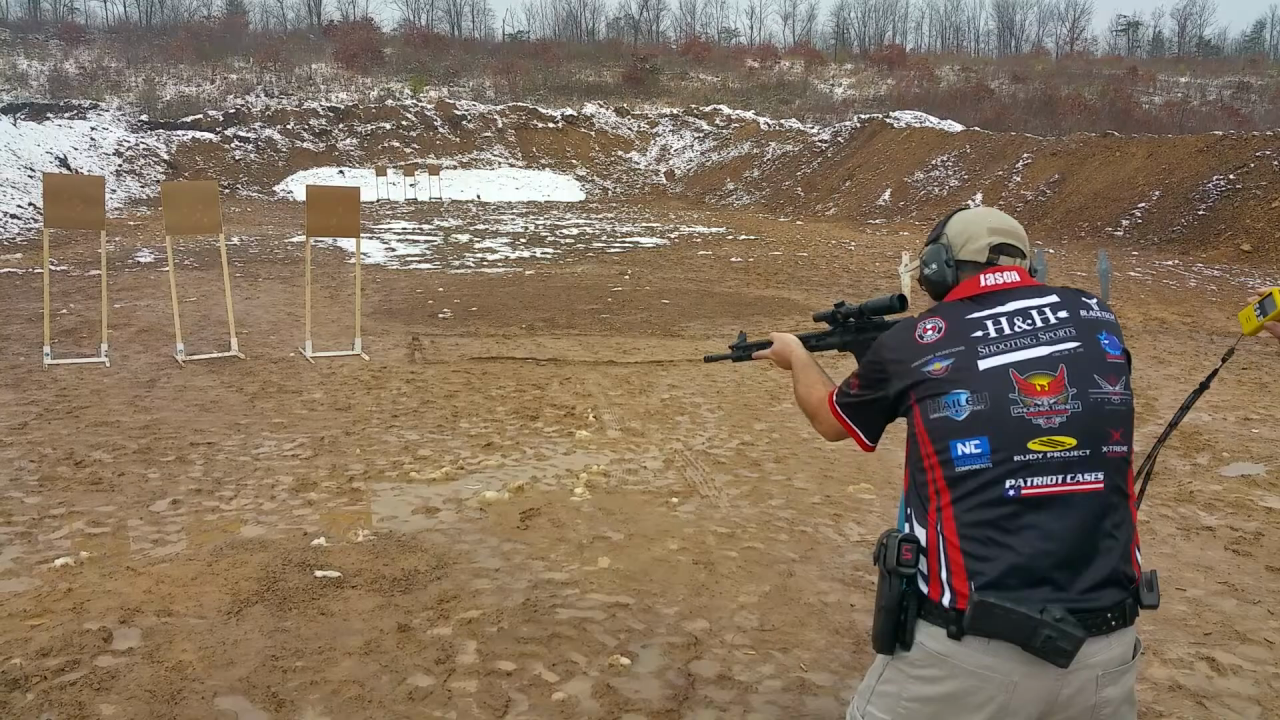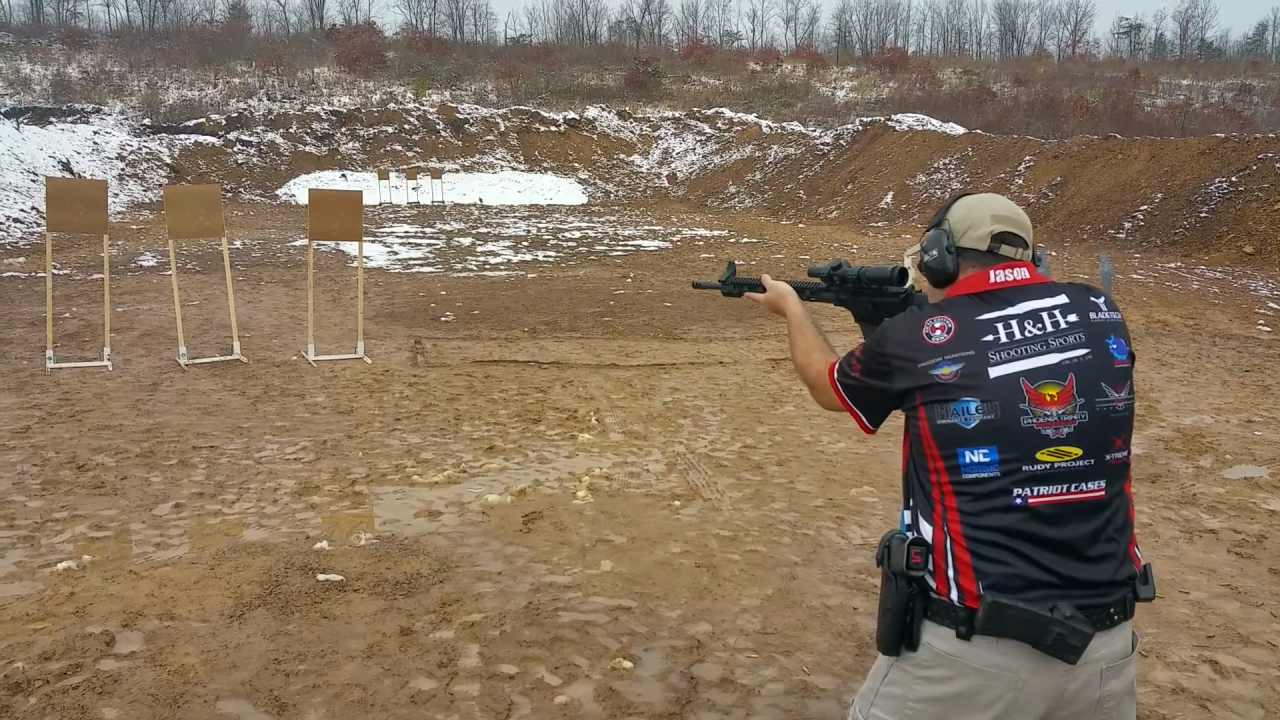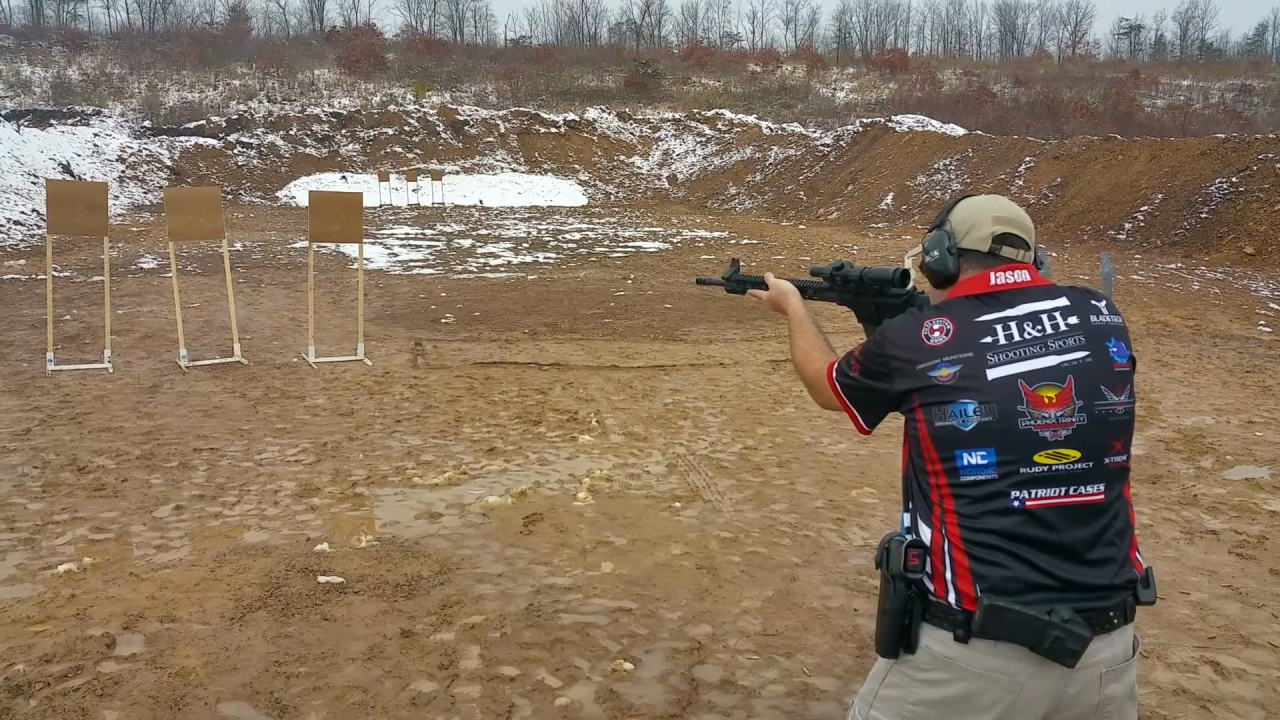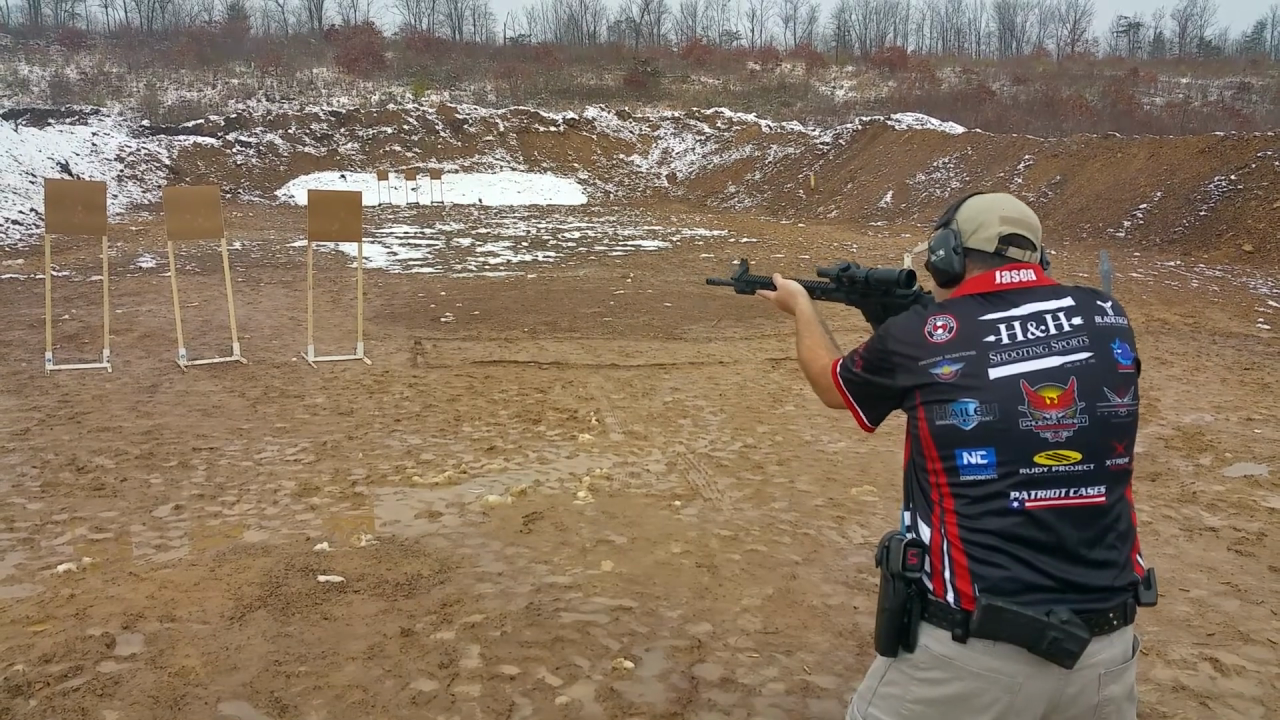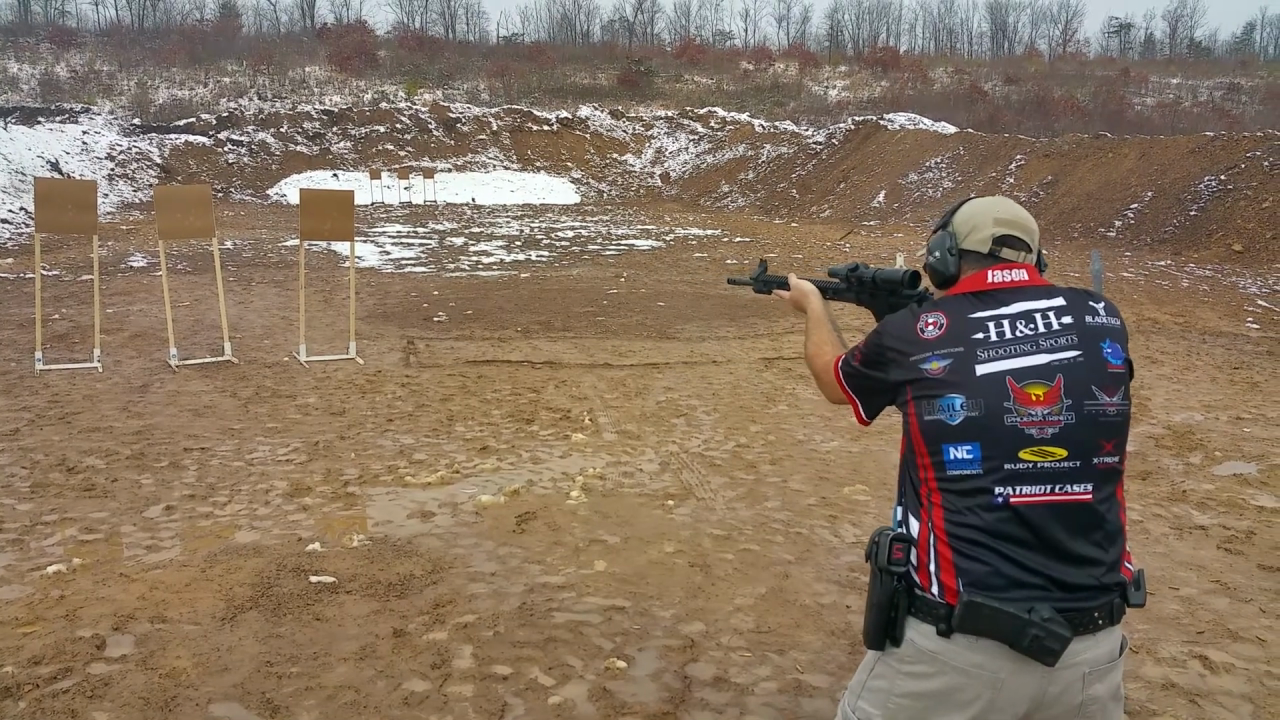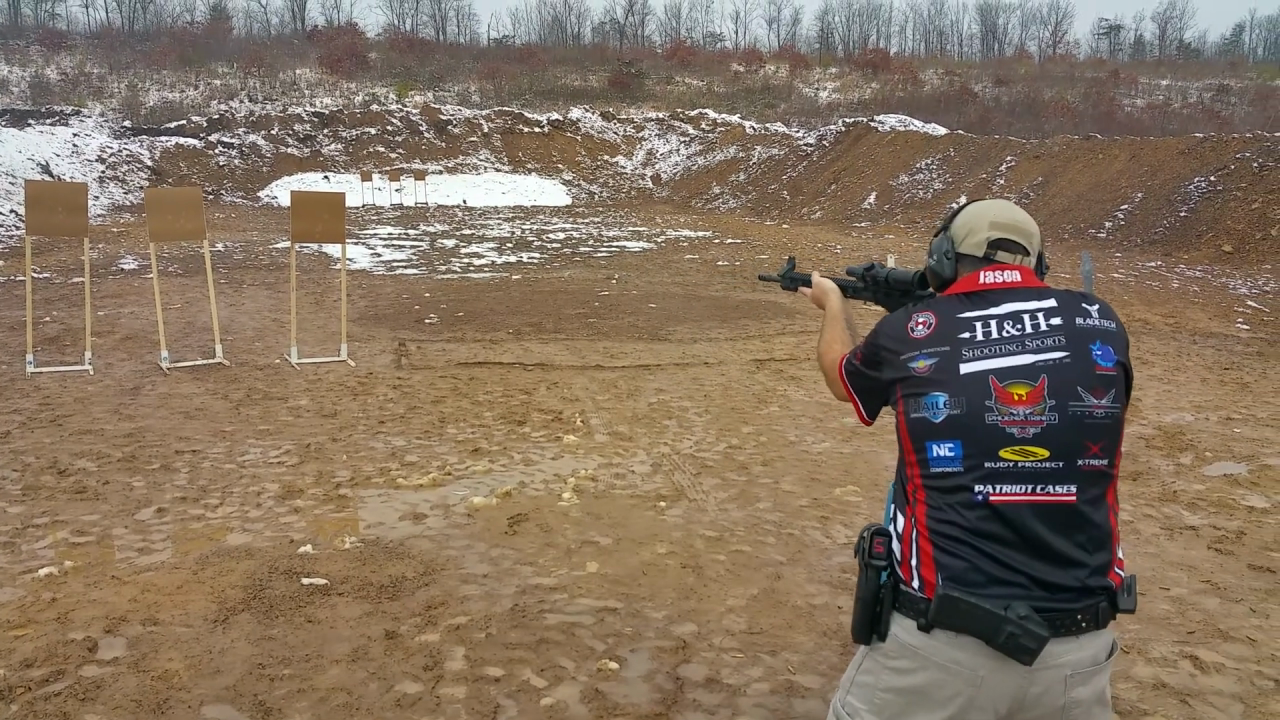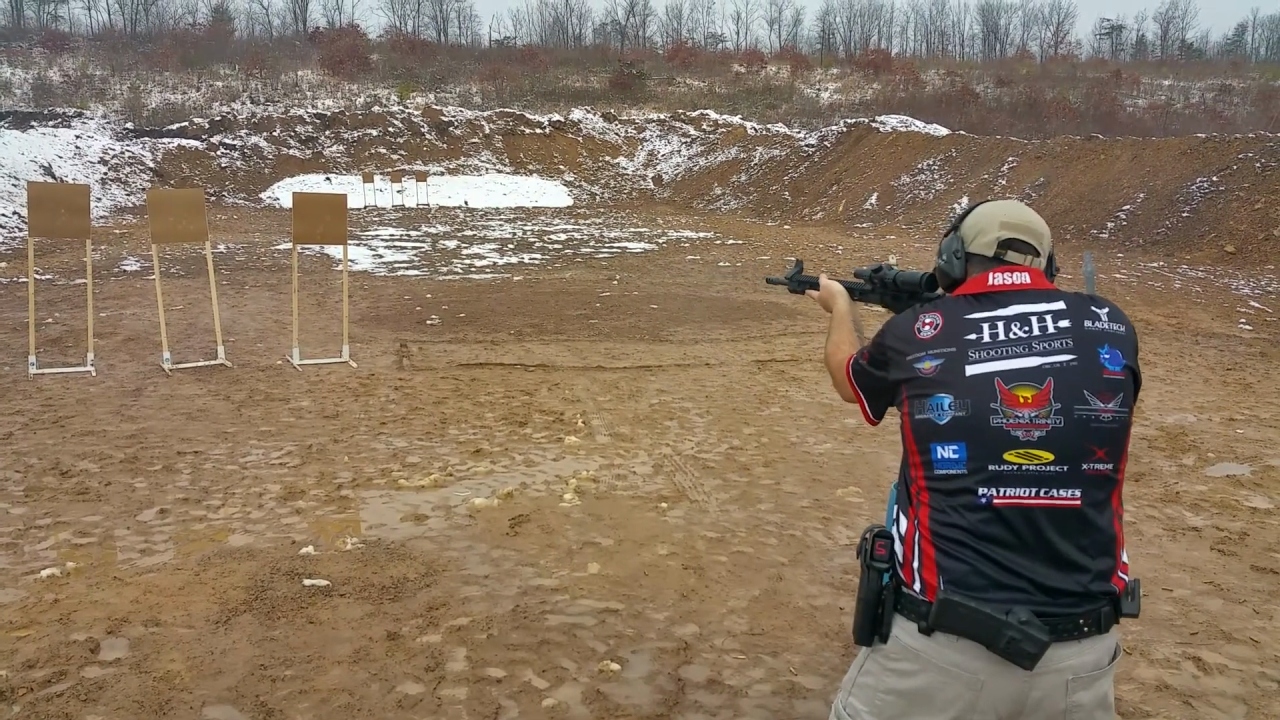
dt=0.5s
person 1, frame 1
left shoulder: (913, 343)
right shoulder: (1094, 318)
left elbow: (832, 418)
left wrist: (793, 354)
left hip: (967, 650)
right hip: (1104, 649)
person 1, frame 2
left shoulder: (915, 337)
right shoulder: (1100, 314)
left elbow: (829, 387)
left wrist: (790, 305)
left hip: (970, 652)
right hip: (1102, 643)
person 1, frame 3
left shoulder: (916, 338)
right shoulder: (1099, 318)
left elbow: (828, 386)
left wrist: (791, 304)
left hip: (969, 653)
right hip: (1102, 648)
person 1, frame 4
left shoulder: (918, 336)
right shoulder: (1107, 319)
left elbow: (833, 386)
left wrist: (800, 303)
left hip: (967, 652)
right hip: (1101, 647)
person 1, frame 5
left shoulder: (914, 334)
right shoulder: (1101, 321)
left elbow: (835, 380)
left wrist: (812, 302)
left hip: (954, 646)
right hip: (1088, 647)
person 1, frame 6
left shoulder: (910, 332)
right shoulder: (1100, 325)
left elbow: (843, 378)
left wrist: (832, 301)
left hip: (939, 643)
right hip: (1075, 649)
person 1, frame 7
left shoulder: (916, 333)
right shoulder: (1110, 328)
left elbow: (849, 375)
left wrist: (839, 304)
left hip: (938, 647)
right hip: (1078, 654)
